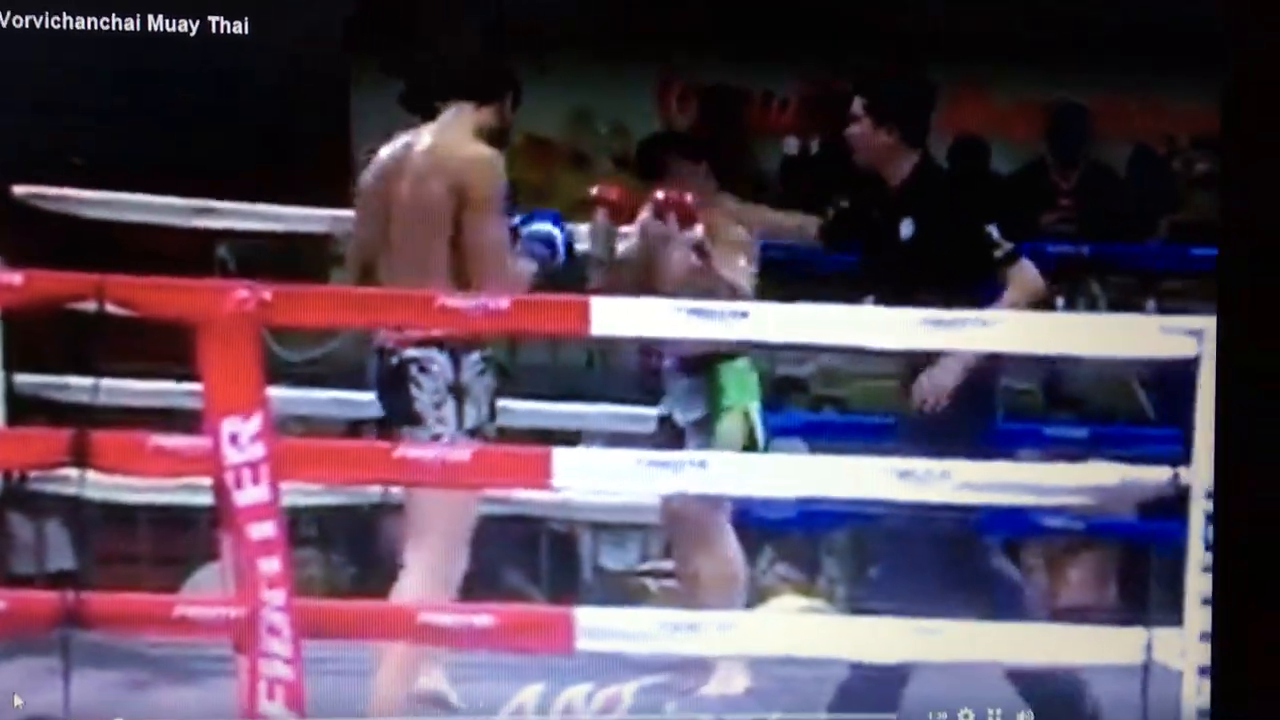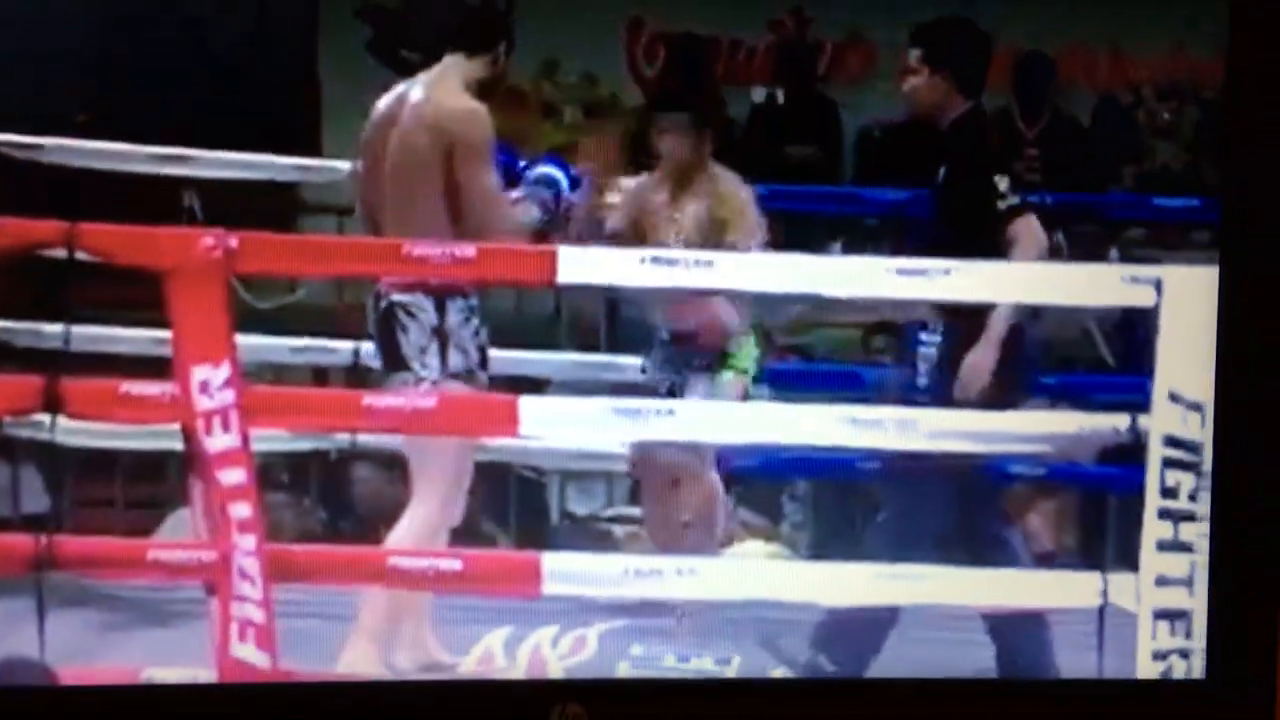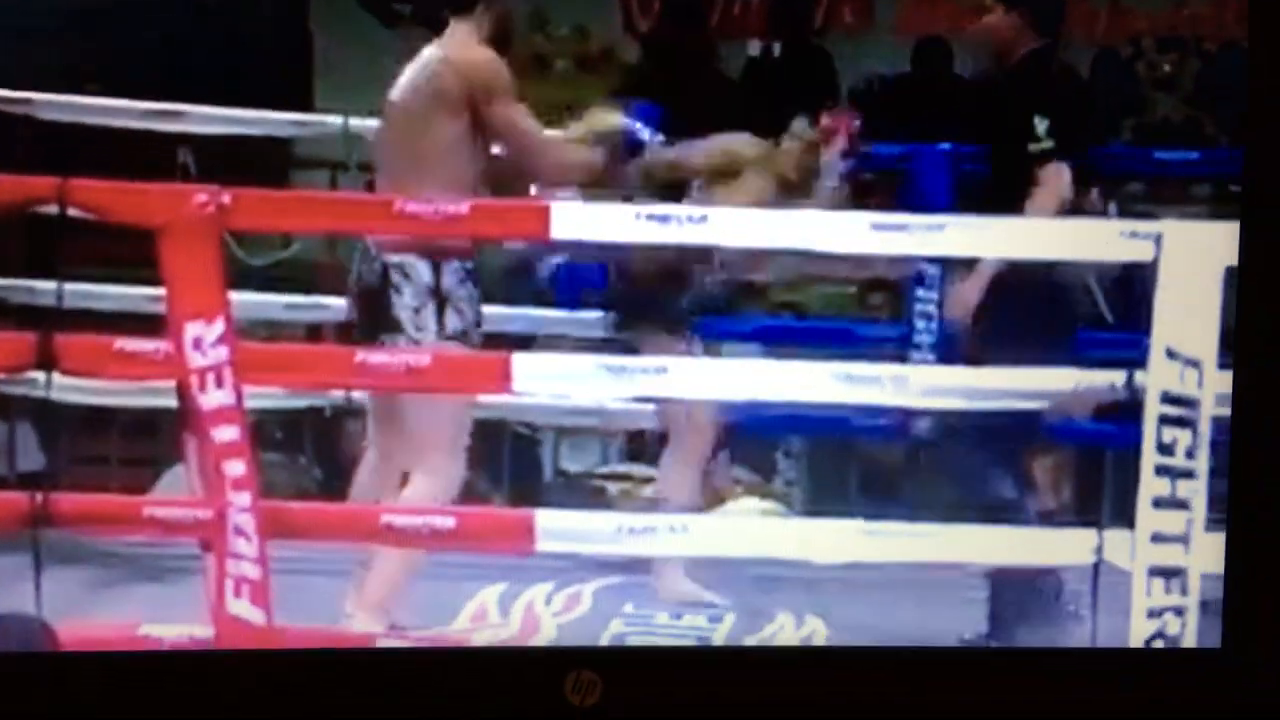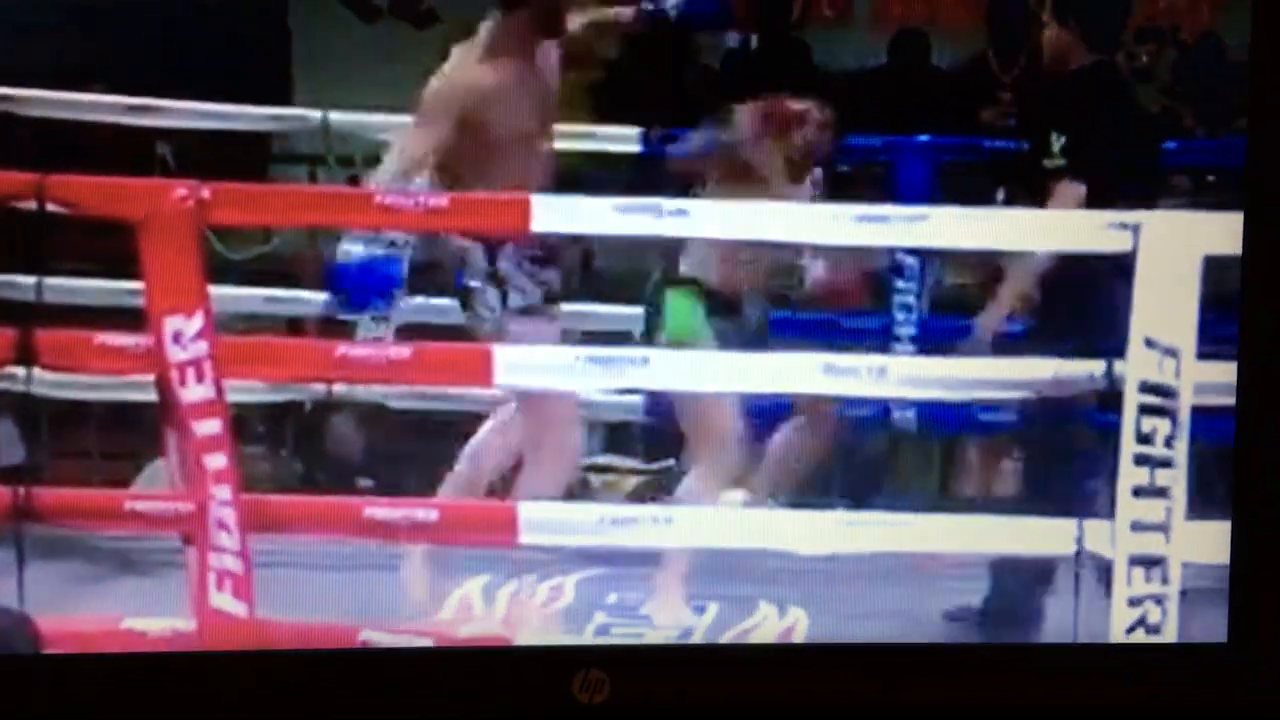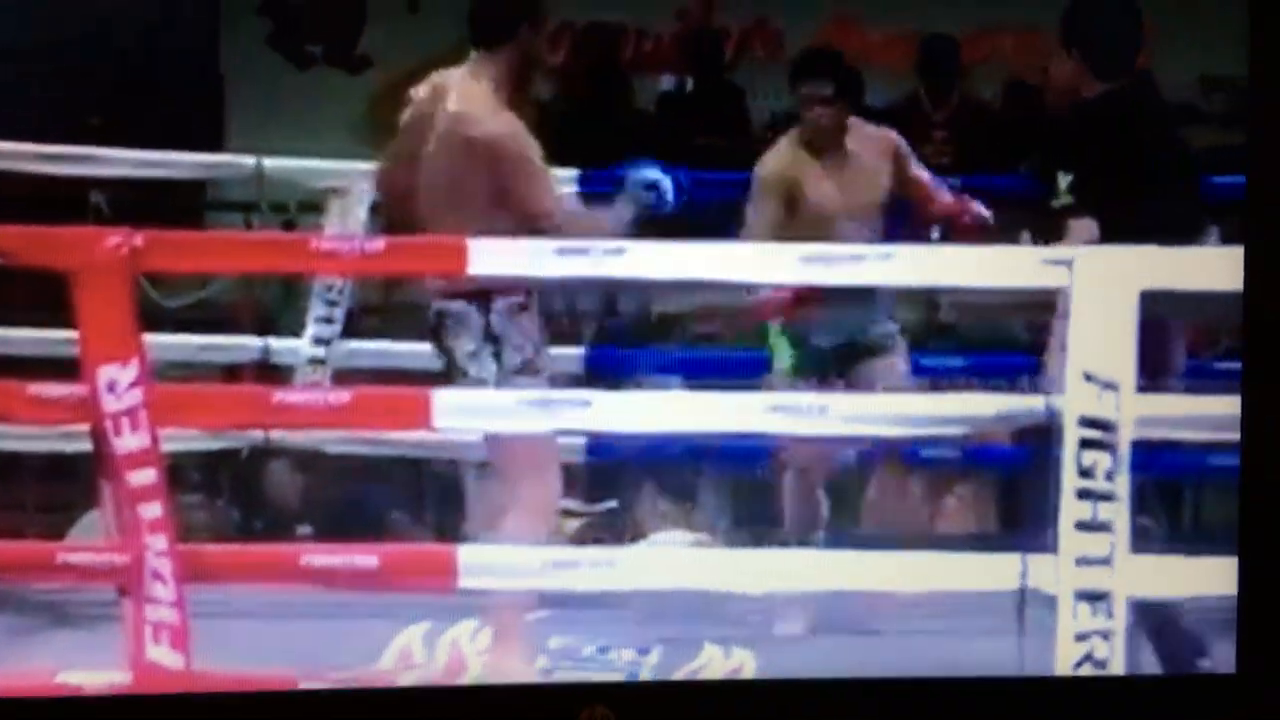
dt=0.4s
person 1, frame 1
left shoulder: (940, 201)
right shoulder: (887, 203)
left elbow: (1027, 283)
right elbow: (813, 230)
left wrist: (956, 360)
left hip: (951, 398)
right hip: (925, 399)
left knee: (901, 552)
right knee: (966, 553)
person 1, frame 2
left shoulder: (975, 148)
right shoulder: (961, 147)
left elbow: (1030, 241)
left wrist: (989, 344)
left hip: (980, 356)
right hip: (969, 350)
left knee: (916, 506)
right knee: (975, 512)
left ankle: (837, 656)
right ankle: (1027, 663)
person 1, frame 3
left shoulder: (1033, 85)
right shoulder: (1039, 83)
left elbow: (1054, 188)
left wrist: (979, 275)
left hip: (1018, 299)
right hip: (1025, 297)
left knee: (969, 444)
right knee: (998, 452)
left ankle: (1032, 612)
right ankle: (1021, 621)
person 1, frame 4
left shoulder: (1077, 99)
right shoulder: (1115, 96)
left elbow: (1066, 209)
left wrist: (1005, 296)
left hip: (1086, 297)
right hip: (1103, 293)
left knee: (1075, 463)
right knee: (1054, 451)
right ankle: (1011, 605)
person 1, frame 5
left shoulder: (1081, 134)
right shoulder: (1159, 128)
left elbow: (1082, 240)
right elbow: (1193, 239)
left wrist: (1057, 349)
right wrist: (1176, 338)
right hip: (1153, 327)
right ankle: (1178, 648)
person 2, frame 1
left shoulder: (387, 158)
right shoulder: (478, 162)
left elbow: (361, 267)
right elbow: (492, 287)
right wrist: (538, 251)
left hip: (395, 352)
right hip: (445, 359)
left knee: (435, 535)
right knee: (437, 555)
left ankle: (421, 664)
person 2, frame 2
left shoulder: (390, 106)
right shoulder: (465, 114)
right elbow: (492, 231)
right wrist: (540, 200)
left hip: (397, 300)
right hip: (437, 306)
left knee: (438, 484)
right knee: (435, 498)
left ankle: (414, 639)
right ankle: (359, 658)
person 2, frame 3
left shoulder: (427, 68)
right shoulder: (476, 63)
right elbow: (546, 164)
right wrist: (613, 147)
left hip: (383, 264)
right hip: (428, 270)
left knee: (390, 445)
right knee: (439, 466)
left ankle: (364, 597)
right ankle: (366, 619)
person 2, frame 4
right shoulder: (463, 81)
right elbow: (399, 169)
left hip: (529, 252)
right hip: (499, 262)
left knee: (527, 413)
right knee: (560, 438)
left ankle: (427, 542)
person 2, frame 5
left shoulder: (431, 95)
right shoulder: (496, 130)
left elbow: (390, 191)
right elbow: (570, 229)
right wrist: (636, 201)
left hip: (465, 300)
right hip: (486, 315)
left knee: (508, 469)
right knee: (535, 489)
right ankle: (508, 661)
person 3, frame 1
left shoulder: (731, 221)
right shoulder: (650, 220)
left elbow: (737, 300)
right elbow: (613, 292)
left wrist: (698, 254)
right wrist: (603, 241)
left hip: (721, 375)
right hip: (677, 373)
left knee: (704, 511)
right knee: (678, 514)
left ankle: (732, 661)
person 3, frame 2
left shoulder: (728, 193)
right shoulder: (642, 192)
left wrist: (726, 321)
left hip: (719, 351)
right hip: (669, 346)
left knee: (692, 459)
right knee: (651, 470)
person 3, frame 3
left shoulder: (805, 205)
right shoulder: (744, 153)
right elbow: (671, 163)
left wrist: (831, 170)
left hip: (672, 301)
right hip: (649, 276)
left knee: (697, 436)
left ankle: (669, 572)
person 3, frame 4
left shoulder: (805, 181)
right shoulder: (748, 159)
left elbow: (797, 252)
right elbow: (688, 157)
left wrist: (821, 270)
right wrist: (749, 125)
left hip: (742, 313)
right hip: (696, 307)
left knee: (823, 412)
right knee: (723, 457)
left ankle: (745, 500)
right ankle: (667, 588)
person 3, frame 5
left shoulder: (885, 145)
right shoulder: (778, 167)
left elbow: (931, 198)
right elbow: (758, 246)
left wrist: (963, 211)
right wrist: (770, 287)
left hip: (867, 306)
right hip: (806, 315)
right knee: (807, 458)
